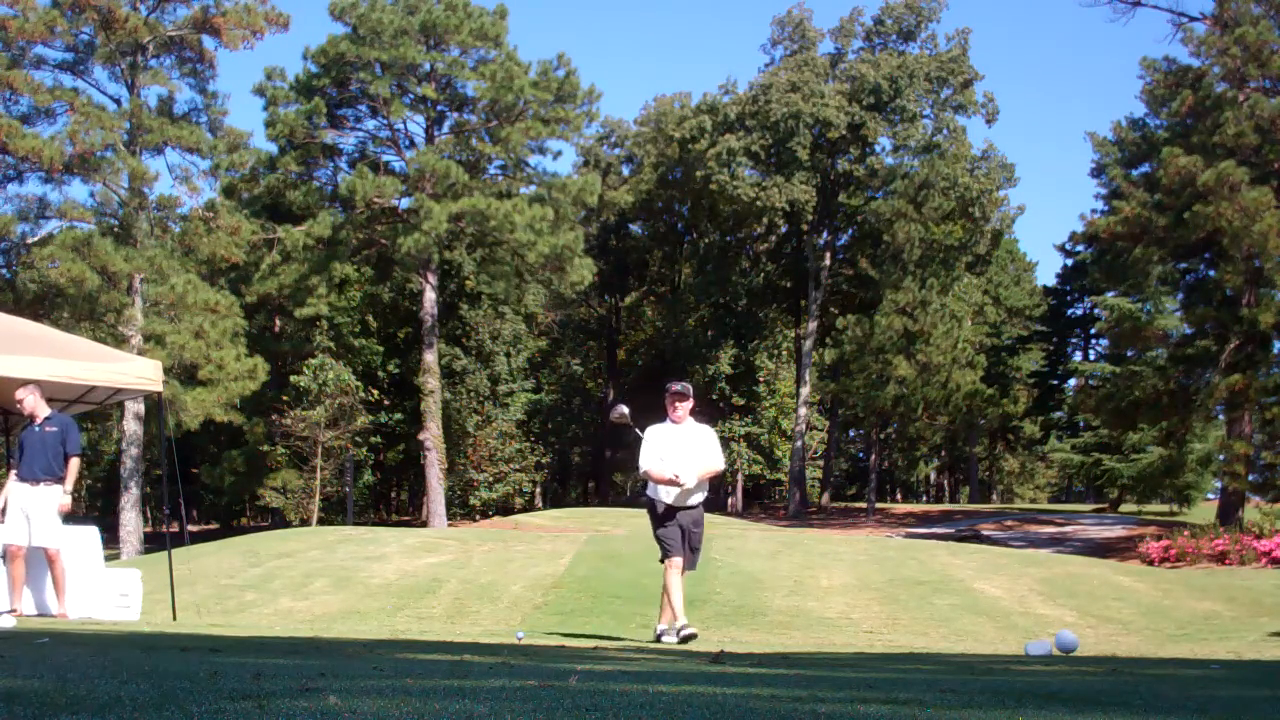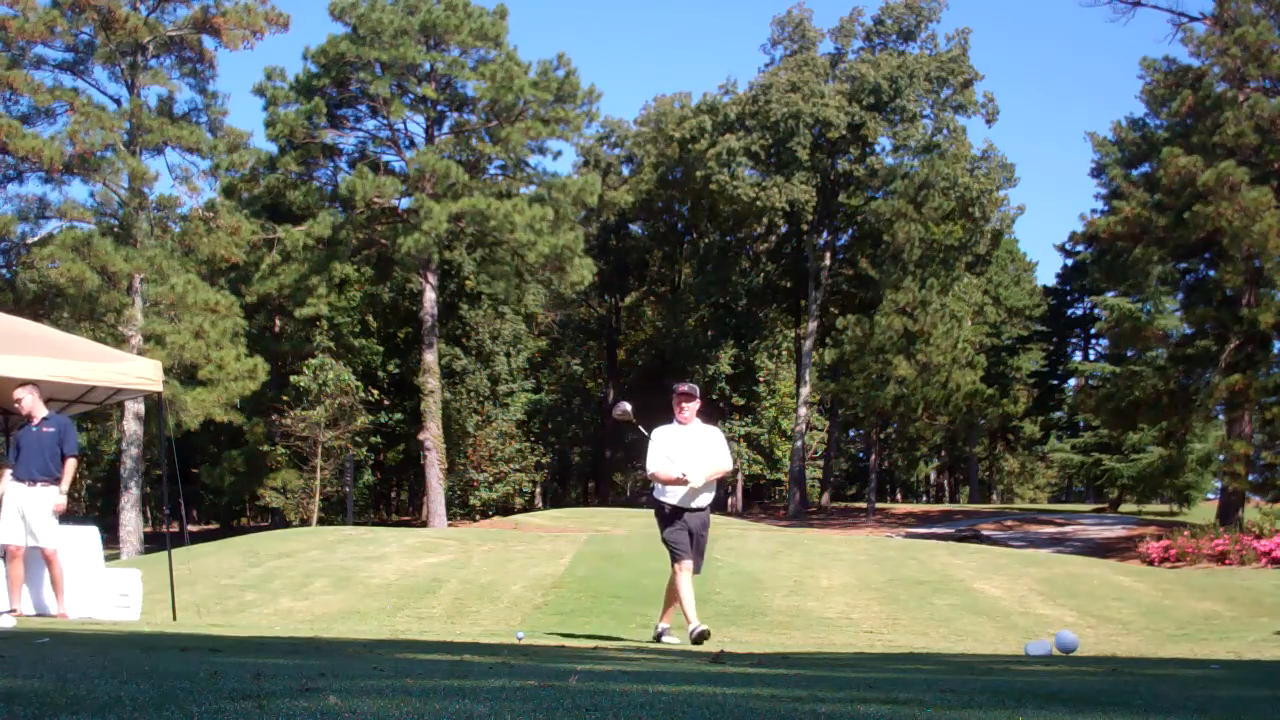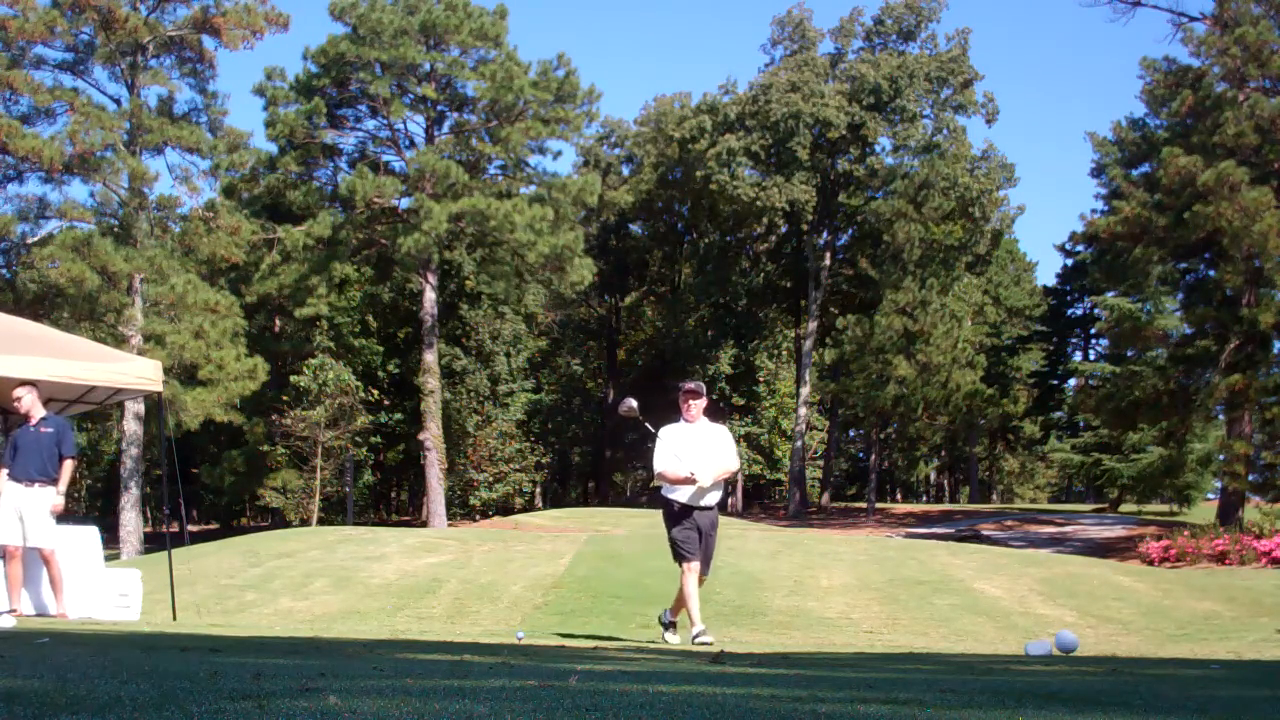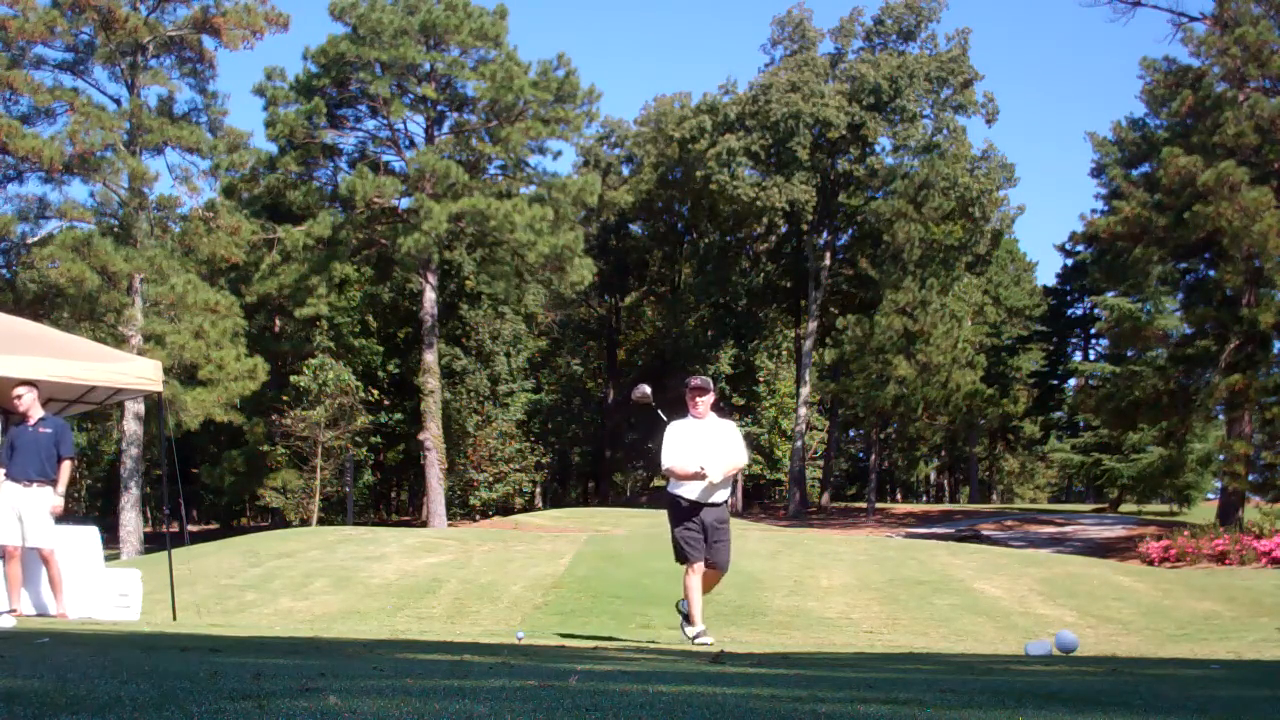
dt=0.1s
person 1, frame 1
left shoulder: (705, 433)
right shoulder: (654, 432)
left elbow: (717, 464)
right elbow: (646, 470)
left wrist: (694, 477)
right wrist: (669, 480)
left hip: (693, 510)
right hip: (663, 508)
left knee: (678, 569)
right knee: (673, 563)
left ankle: (662, 627)
right ankle: (680, 624)
person 1, frame 2
left shoulder: (713, 434)
right shoulder: (660, 434)
left elbow: (725, 465)
right elbow: (653, 472)
left wrist: (701, 477)
right wrist: (677, 480)
left hip: (699, 511)
right hip: (670, 510)
left knee: (683, 570)
right knee: (683, 566)
left ankle: (663, 626)
right ankle: (694, 625)
person 1, frame 3
left shoulder: (720, 432)
right shoulder: (668, 433)
left elbow: (732, 464)
right elbow: (660, 471)
left wrist: (711, 476)
right wrist: (686, 479)
left hip: (709, 511)
right hip: (678, 508)
left knee: (698, 570)
right knee: (690, 566)
left ankle: (669, 616)
right ankle: (697, 628)
person 1, frame 4
left shoulder: (728, 428)
right shoulder: (675, 428)
left elbow: (741, 460)
right elbow: (669, 467)
left wrist: (720, 472)
right wrist: (695, 474)
left hip: (717, 508)
right hip: (685, 506)
left knee: (717, 568)
right knee: (694, 566)
left ankle: (688, 605)
right ankle: (698, 629)
person 2, frame 1
left shoulder: (64, 423)
right shoulder: (25, 431)
left elbow: (74, 458)
left wrist: (67, 491)
left hip: (49, 492)
right hip: (20, 492)
left knee: (52, 552)
left ankle: (62, 607)
person 2, frame 2
left shoulder: (61, 424)
right shoulder: (21, 431)
left elbow: (71, 459)
left wrist: (62, 491)
left hip: (44, 493)
left knee: (49, 552)
left ankle: (61, 607)
person 2, frame 3
left shoulder: (59, 425)
left elbow: (68, 460)
left wrist: (60, 492)
left hip: (42, 493)
left knee: (47, 552)
left ankle: (61, 607)
person 2, frame 4
left shoulder: (57, 425)
left elbow: (66, 461)
left wrist: (59, 493)
left hip: (40, 493)
left knee: (46, 552)
left ankle: (61, 607)
